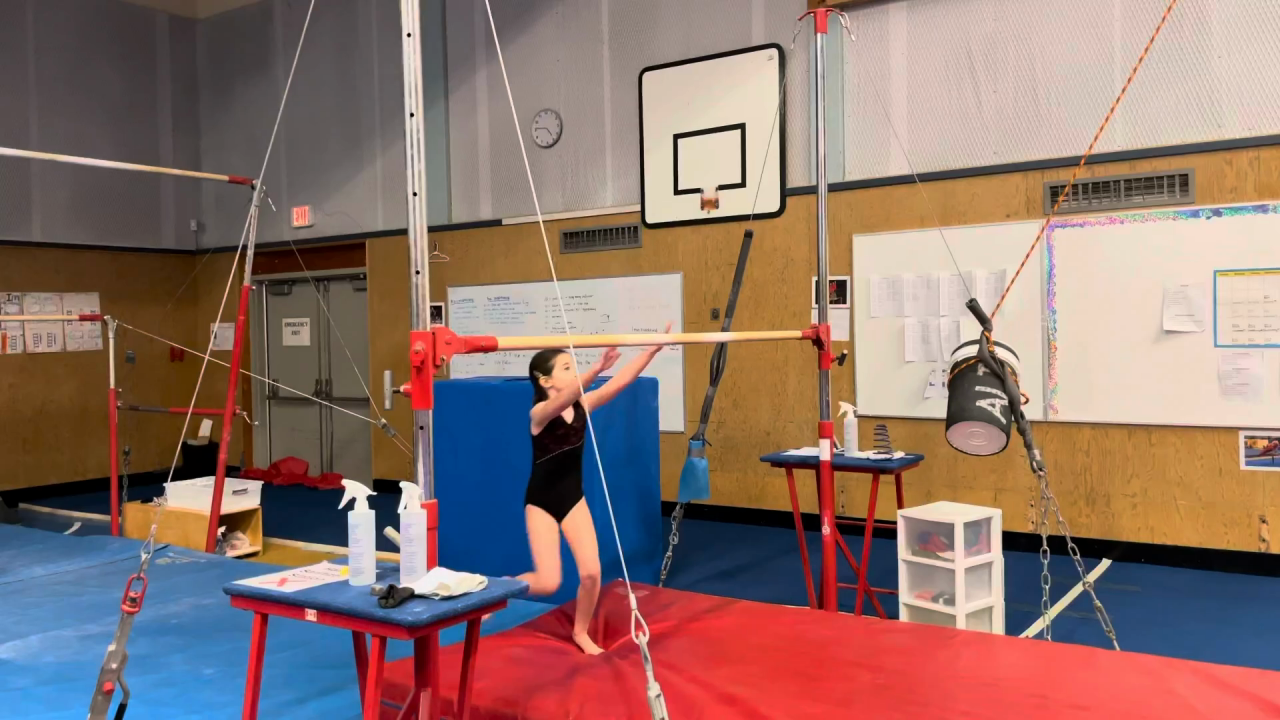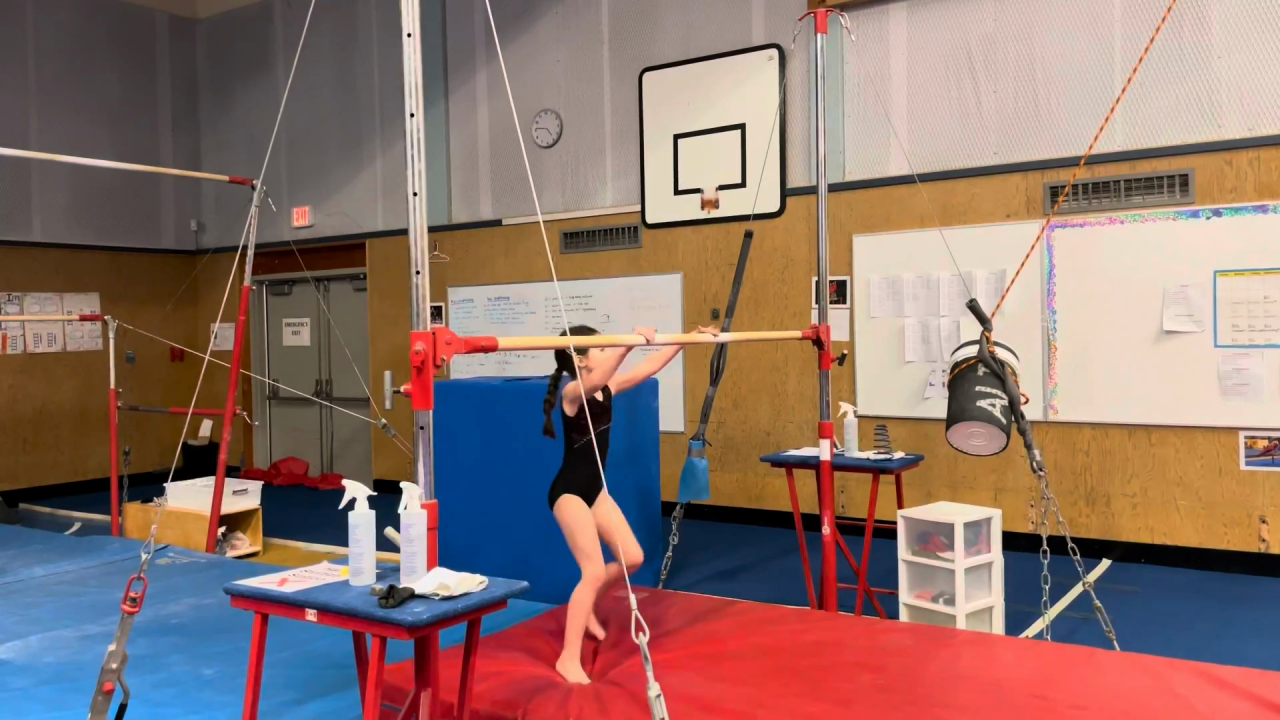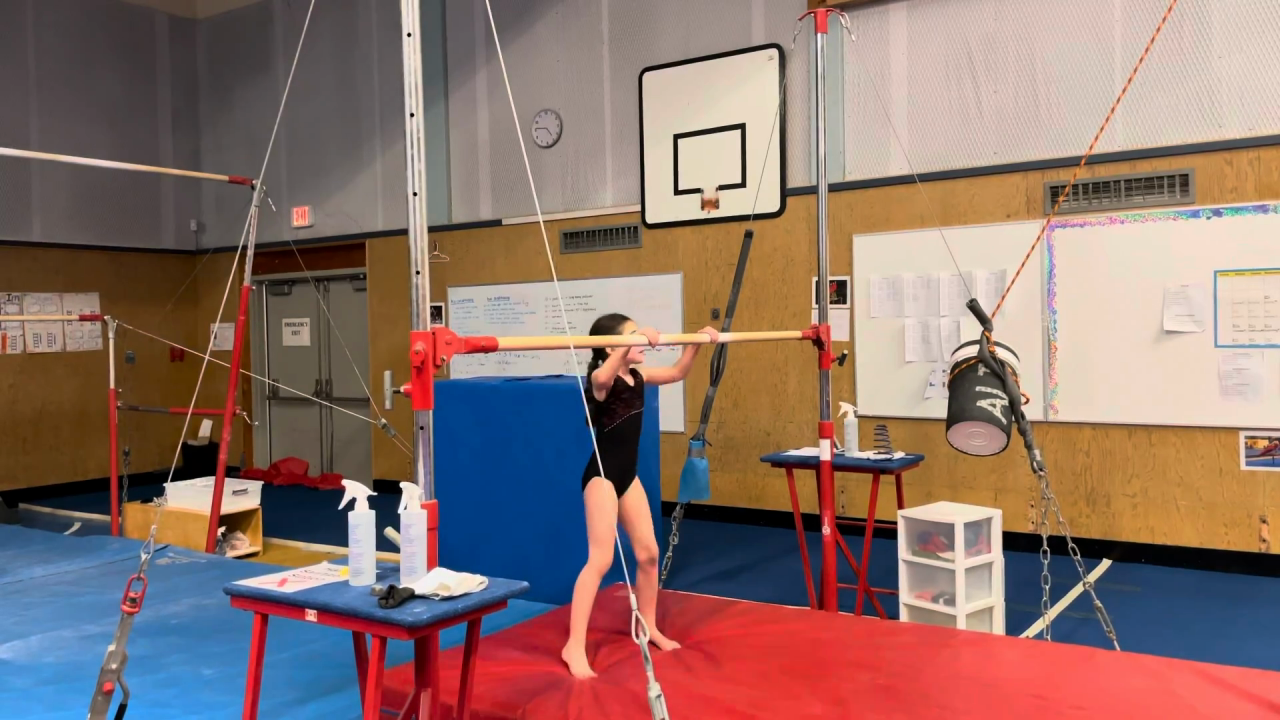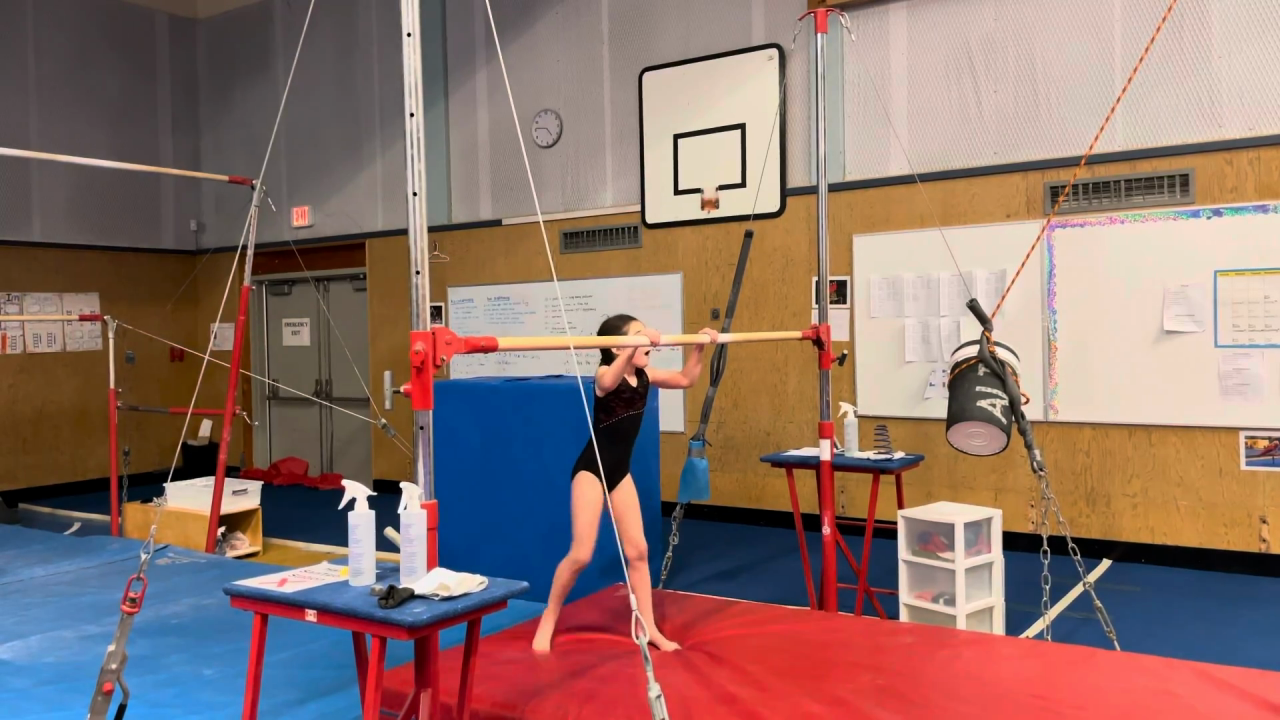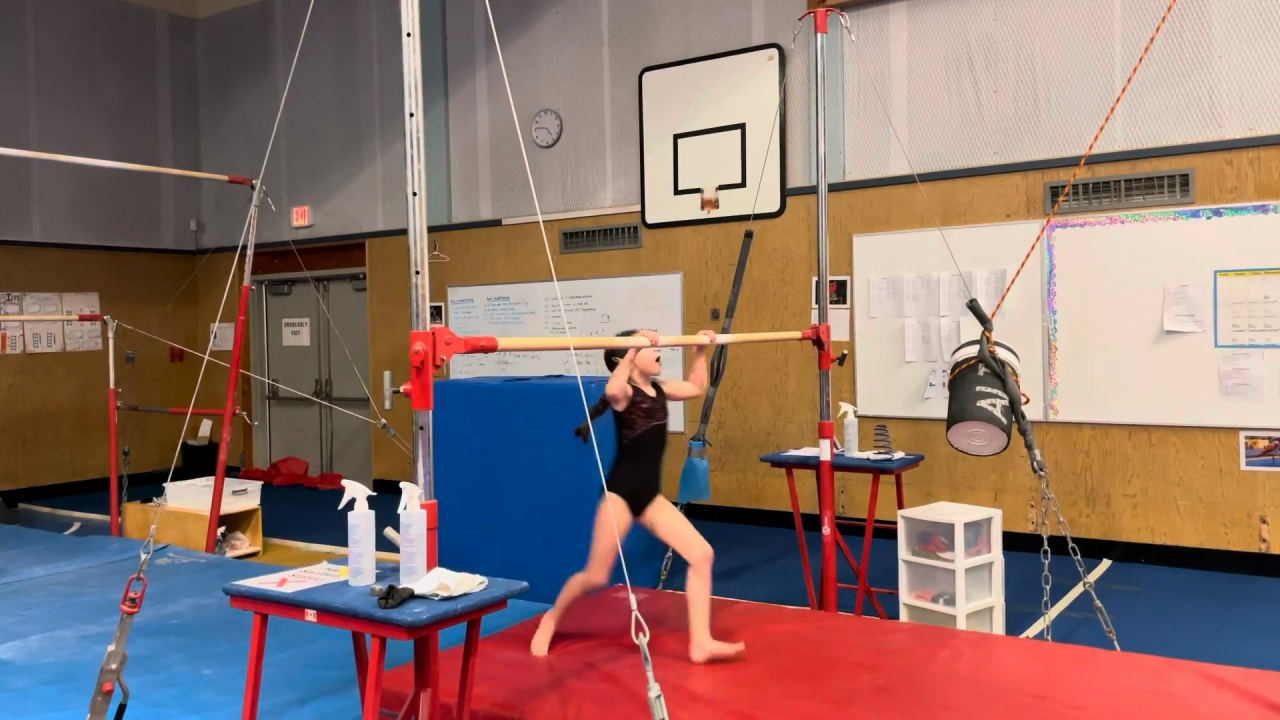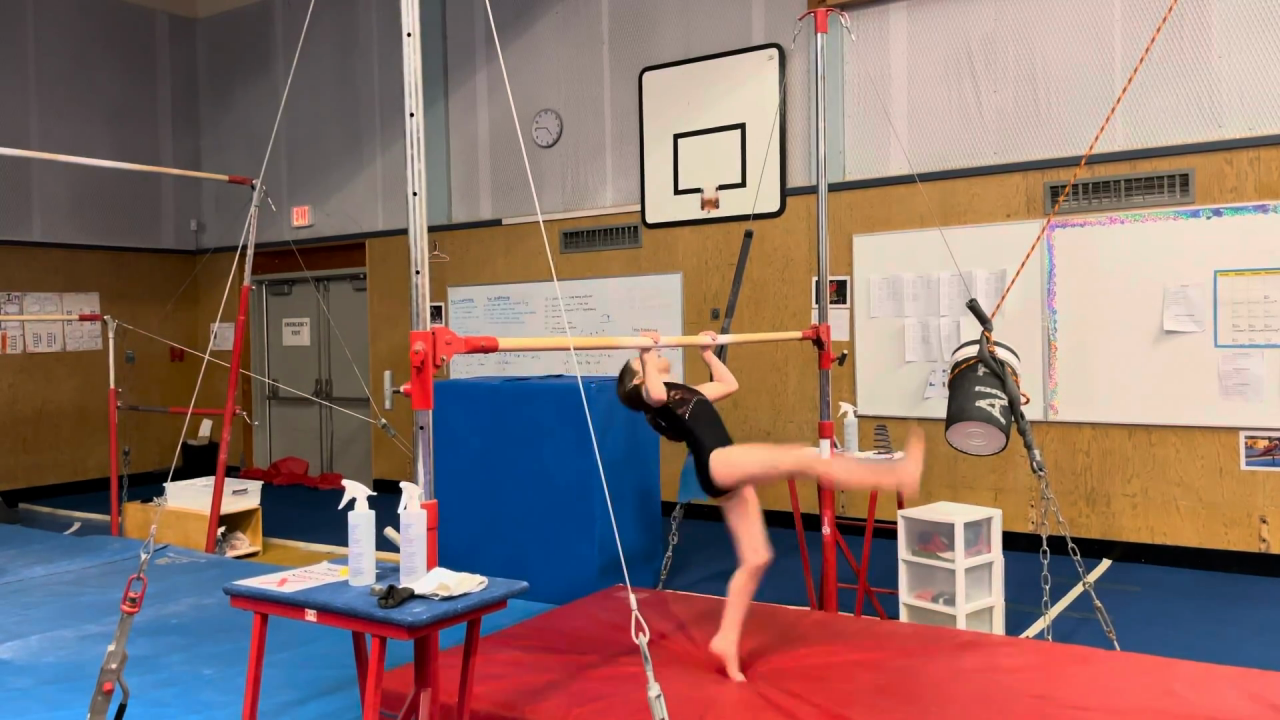
dt=0.3s
person 1, frame 1
left shoulder: (584, 405)
right shoulder: (541, 413)
left elbow: (622, 379)
right elbow: (562, 401)
left wrist: (654, 349)
right wrist: (596, 370)
left hip: (573, 500)
right hip: (540, 504)
left knee: (591, 573)
right knee: (547, 582)
left ankle: (582, 631)
person 1, frame 2
left shoulder: (608, 386)
right shoulder: (572, 392)
left elbow: (651, 365)
right elbow: (595, 381)
right wrist: (630, 343)
left hip: (594, 489)
right hip: (569, 492)
left knee: (632, 557)
right knee: (594, 573)
left ankle: (584, 612)
right ankle: (568, 658)
person 1, frame 3
left shoulder: (637, 376)
right shoulder: (601, 378)
left elbow: (678, 371)
right elbow: (607, 377)
left wrist: (697, 340)
right wrist: (633, 341)
left hip: (627, 476)
right hip: (601, 476)
left knee: (649, 554)
right knee: (601, 559)
left ankle: (648, 626)
right ankle: (575, 646)
person 1, frame 4
left shoulder: (645, 377)
right shoulder: (605, 376)
left elbow: (686, 379)
right elbow: (610, 382)
left wrist: (698, 347)
right wrist: (636, 346)
left hip: (619, 474)
right hip: (591, 471)
left knee: (636, 553)
right knee: (581, 555)
left ankle: (648, 629)
right ankle: (547, 622)
person 1, frame 5
left shoulder: (659, 390)
right shoulder: (623, 393)
left elbow: (697, 387)
right elbow: (613, 389)
left wrist: (700, 350)
right wrist: (637, 347)
left hip: (650, 495)
right hip: (620, 492)
left knee: (702, 554)
right knee: (597, 575)
left ankle: (701, 643)
right ankle: (549, 623)
person 1, frame 6
left shoulder: (684, 392)
right shoulder: (655, 394)
left elbow: (728, 384)
right elbow: (655, 393)
left wrist: (706, 352)
right wrist: (646, 354)
left hip: (725, 470)
right hip: (717, 463)
left knee: (756, 560)
right knee: (807, 459)
left ankle: (727, 641)
right ankle: (894, 476)
